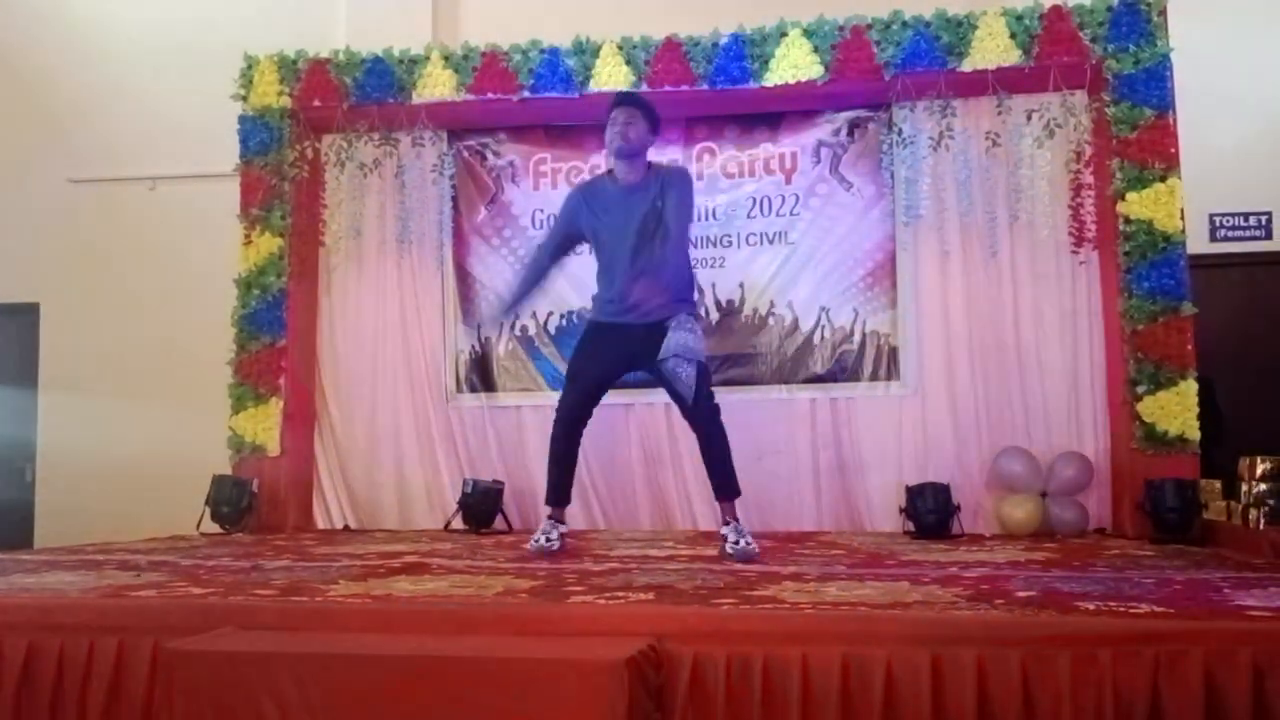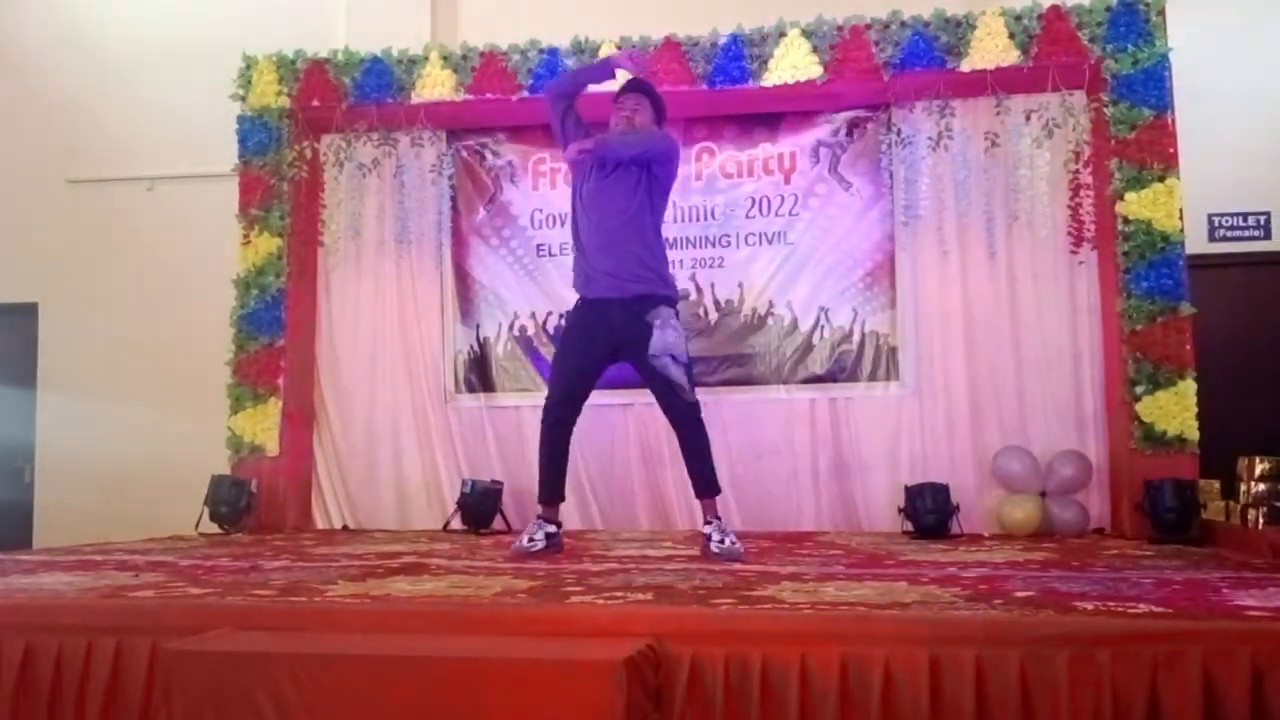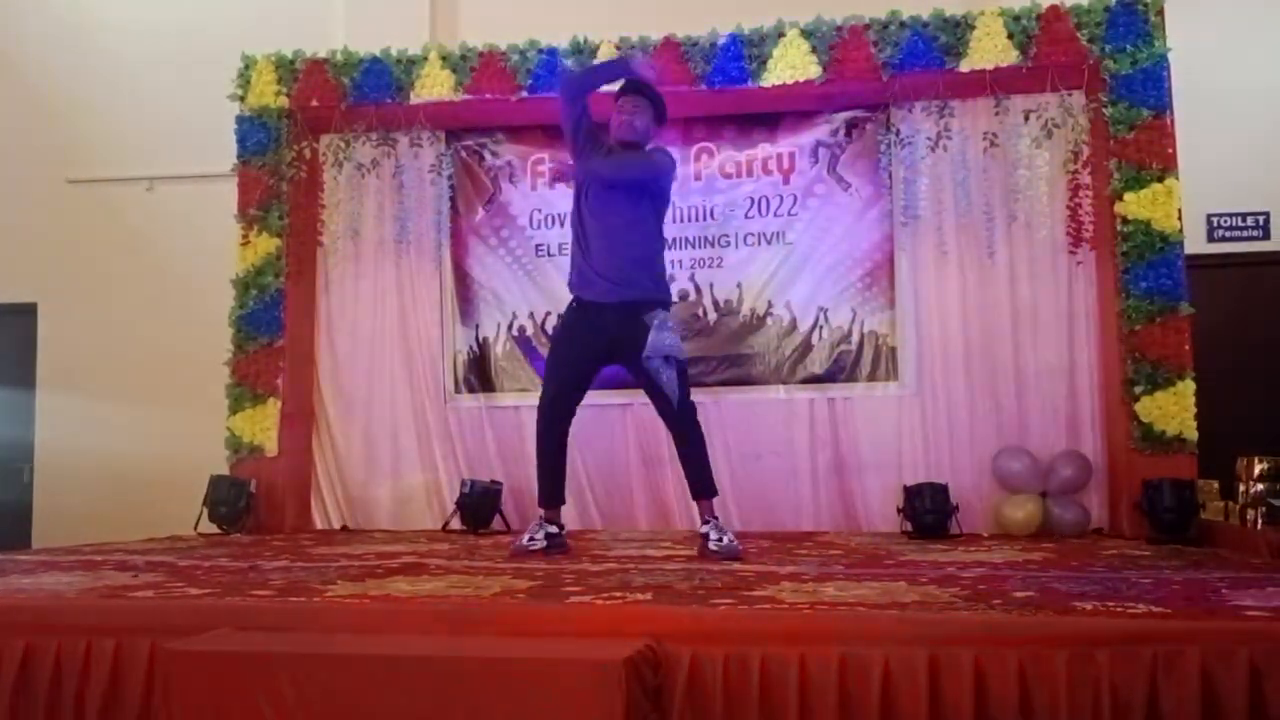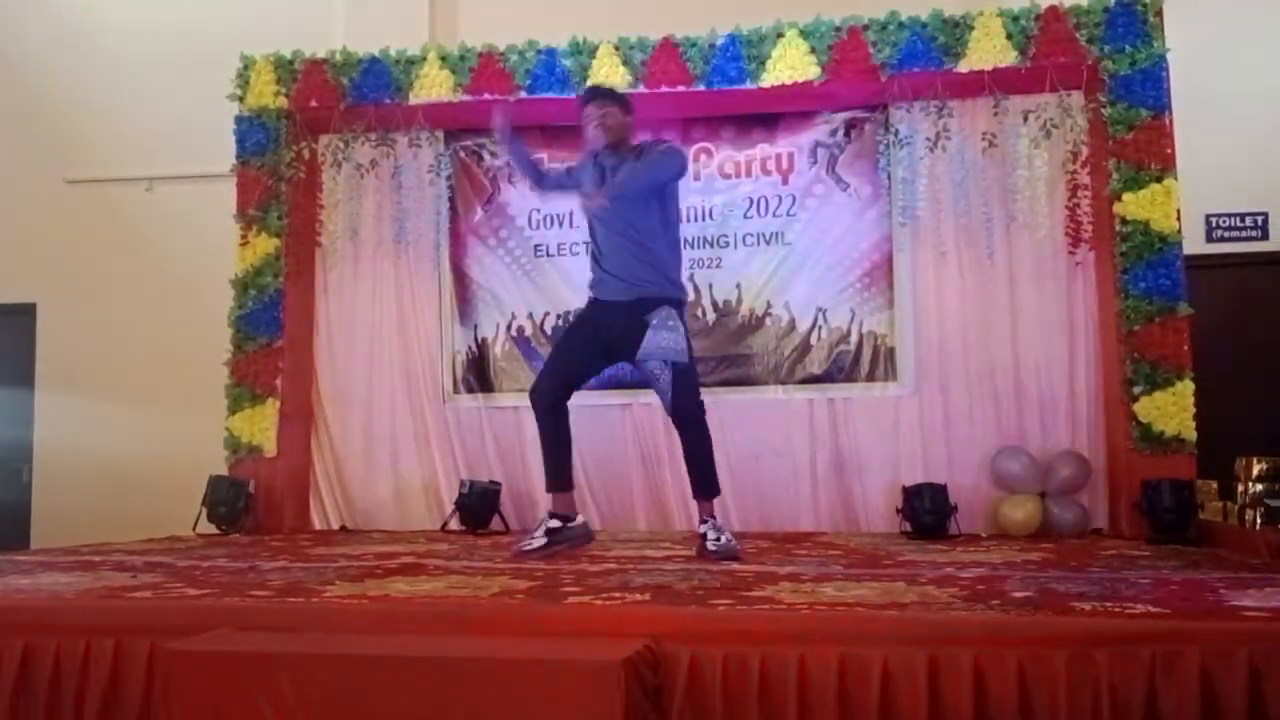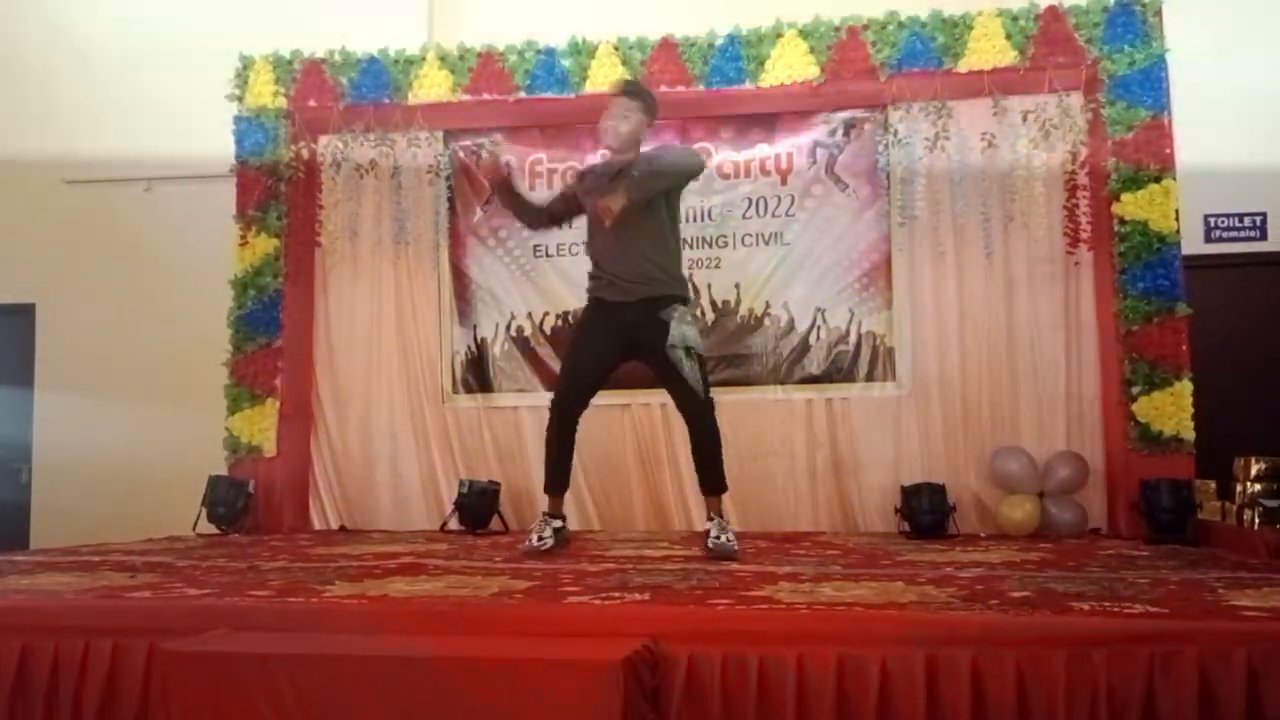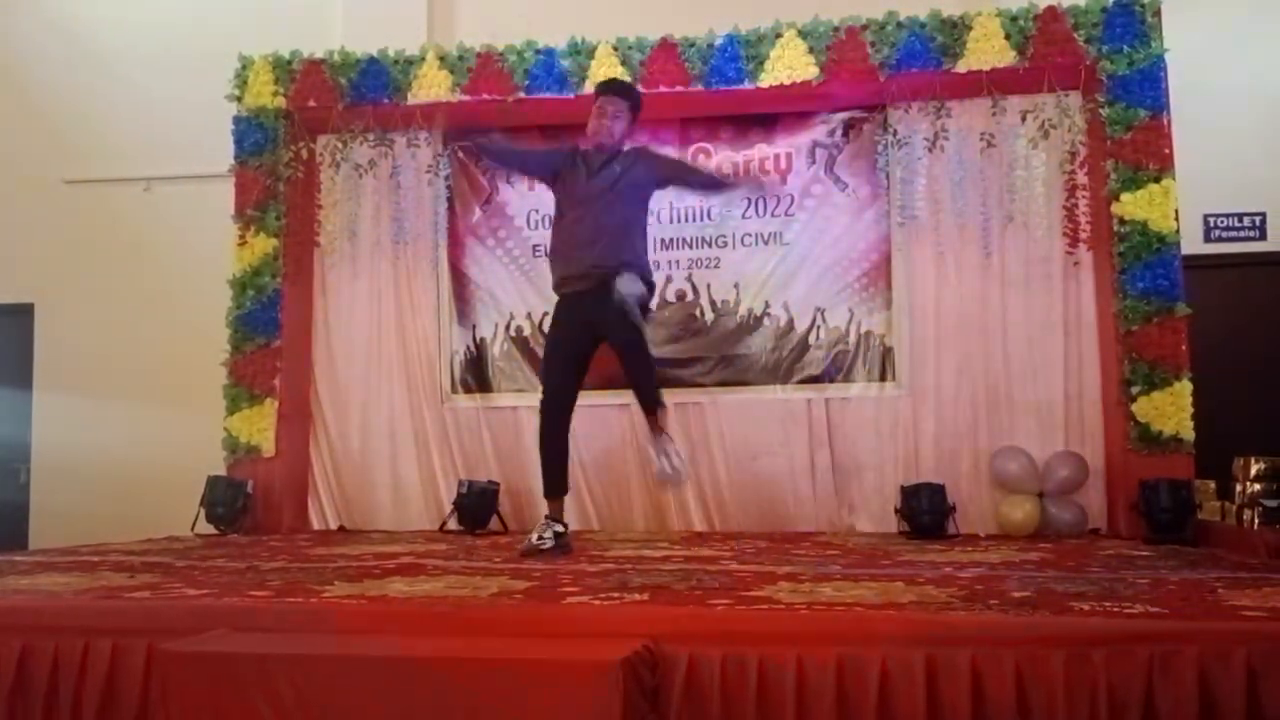
dt=0.4s
person 1, frame 1
left shoulder: (674, 180)
right shoulder: (585, 196)
left elbow: (677, 239)
right elbow: (547, 255)
left wrist: (657, 286)
right wrist: (506, 309)
left hip: (669, 322)
right hip: (609, 323)
left knee: (705, 416)
right knee: (569, 418)
left ankle: (731, 524)
right ankle: (555, 520)
person 1, frame 2
left shoulder: (656, 164)
right shoulder: (586, 157)
left elbow: (663, 143)
right elbow: (556, 95)
left wrist: (596, 146)
right wrist: (611, 66)
left hip: (648, 308)
right hip: (592, 310)
left knee: (684, 413)
right knee: (557, 411)
left ankle: (713, 524)
right ankle: (547, 522)
person 1, frame 3
left shoulder: (658, 163)
right shoulder: (590, 149)
left elbow: (644, 171)
right elbow: (570, 91)
left wrist: (584, 168)
right wrist: (627, 65)
left hip: (643, 312)
right hip: (586, 311)
left knee: (681, 415)
right knee: (552, 412)
left ankle: (710, 525)
right ankle: (549, 523)
person 1, frame 4
left shoulder: (657, 156)
right shoulder: (590, 168)
left elbow: (670, 164)
right elbow: (542, 181)
left wrist: (609, 195)
right wrist: (508, 139)
left hip: (655, 307)
right hip: (603, 308)
left knee: (686, 409)
right knee: (546, 393)
left ankle: (709, 523)
right ankle: (563, 515)
person 1, frame 5
left shoulder: (658, 165)
right shoulder: (588, 181)
left elbow: (691, 163)
right elbow: (540, 218)
left wrist: (628, 194)
right wrist: (504, 187)
left hip: (661, 307)
right hip: (605, 309)
left knee: (698, 407)
right knee: (564, 406)
left ankle: (715, 519)
right ankle: (553, 518)
person 1, frame 6
left shoulder: (641, 163)
right shoulder: (563, 161)
left elbow: (690, 174)
right elbow: (510, 153)
left wrist: (735, 181)
right wrist: (471, 135)
left hip: (620, 285)
right hip: (572, 301)
left knee: (620, 313)
right knee: (554, 407)
left ankle: (659, 431)
right ankle: (553, 521)
